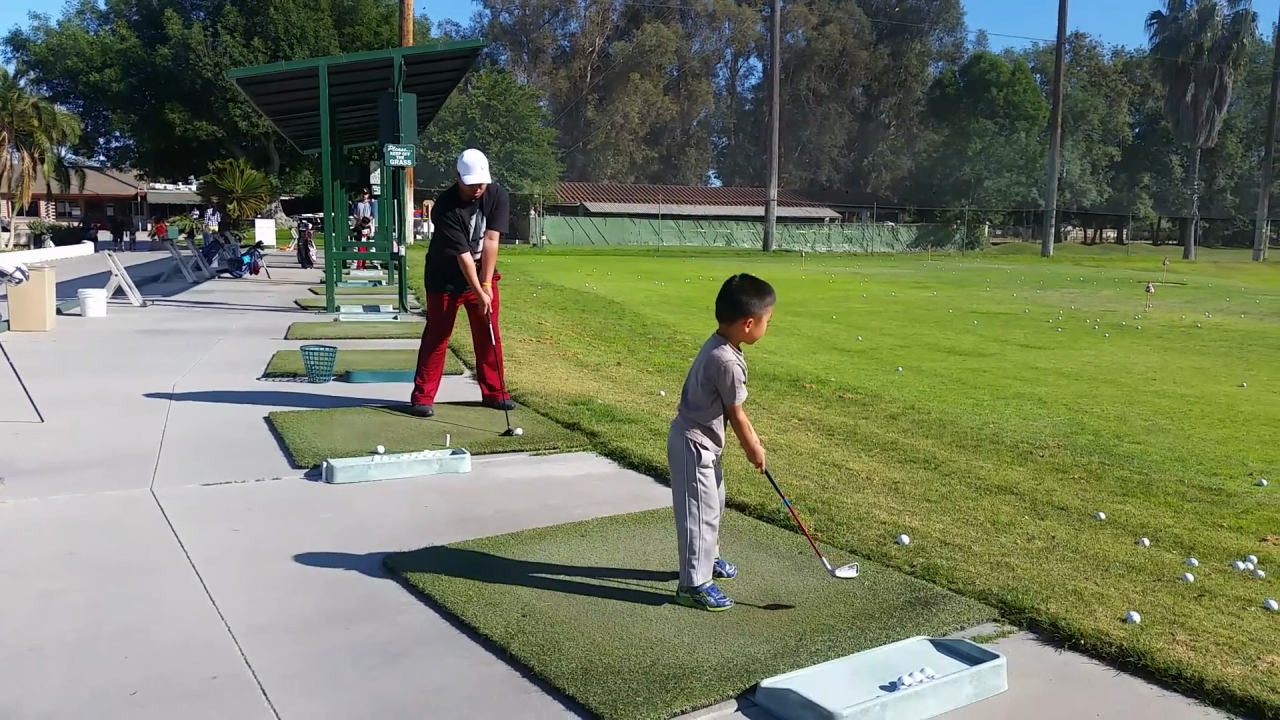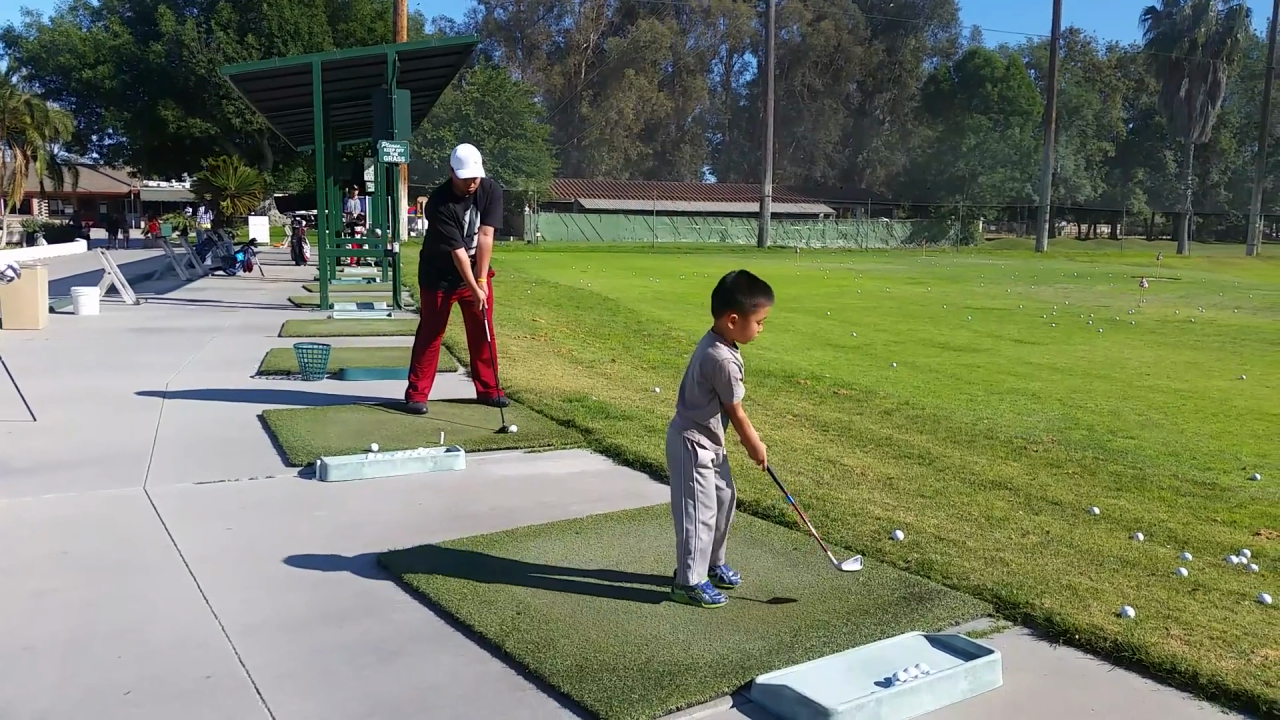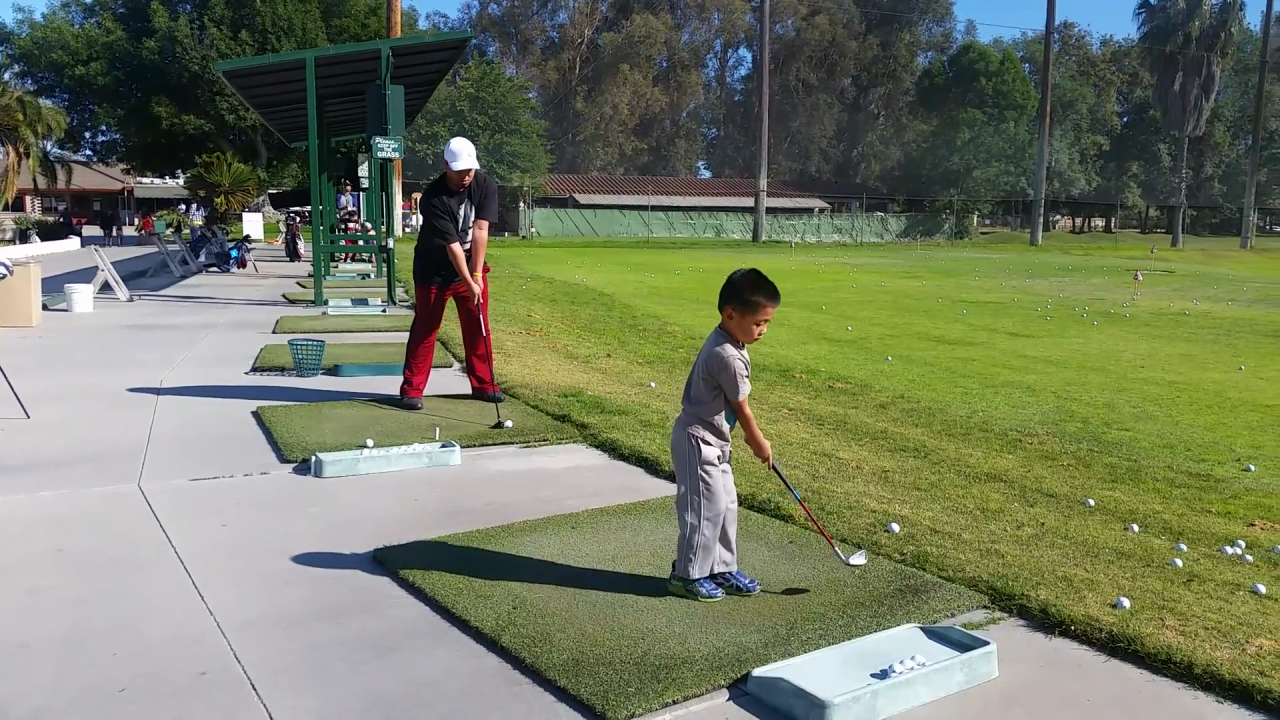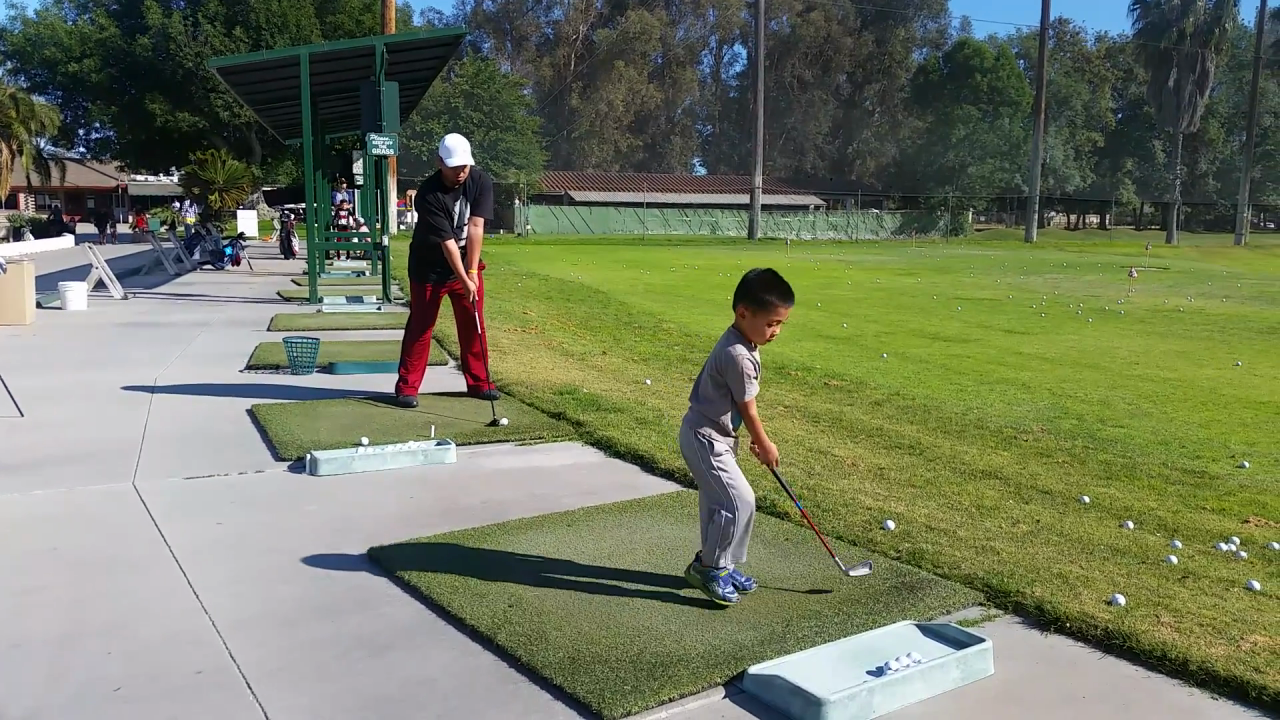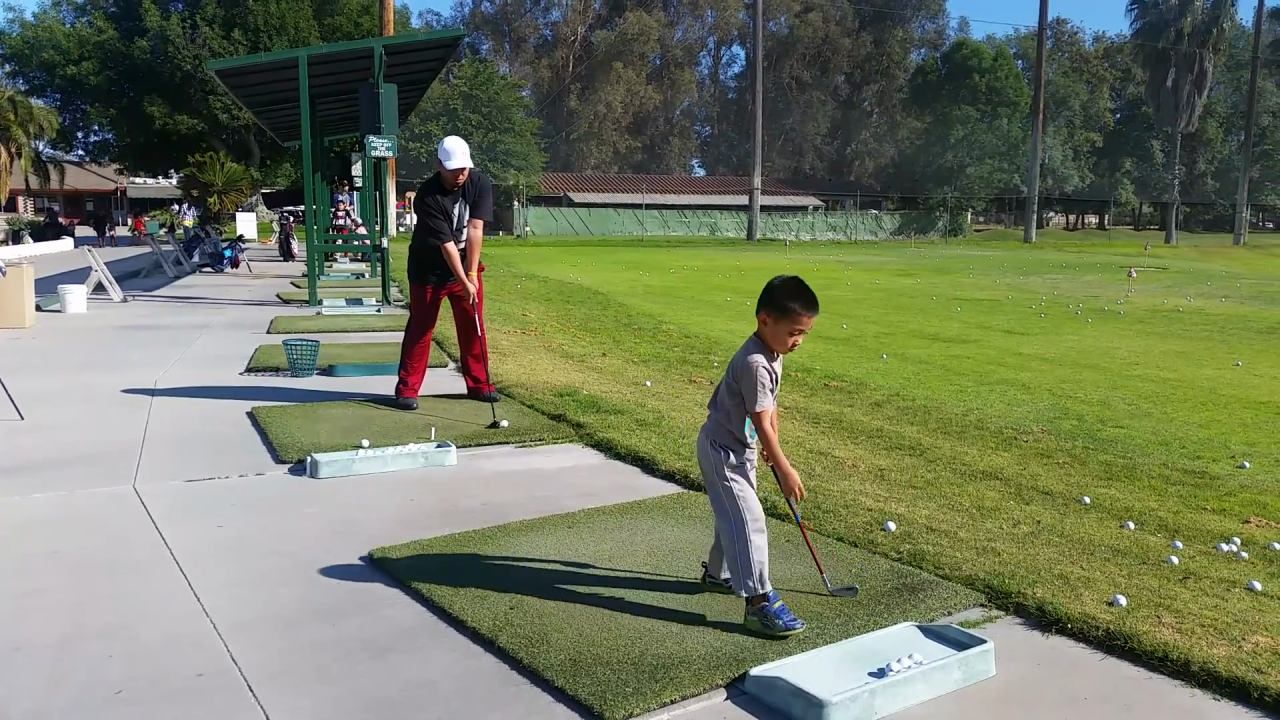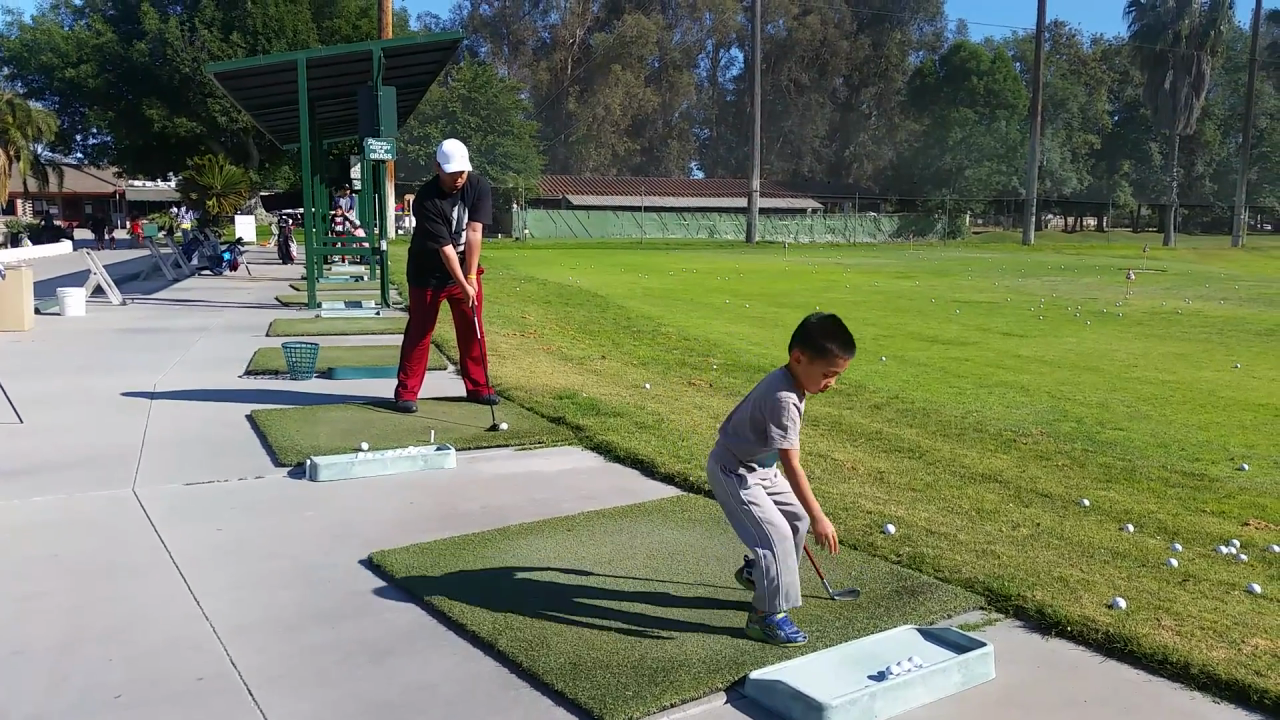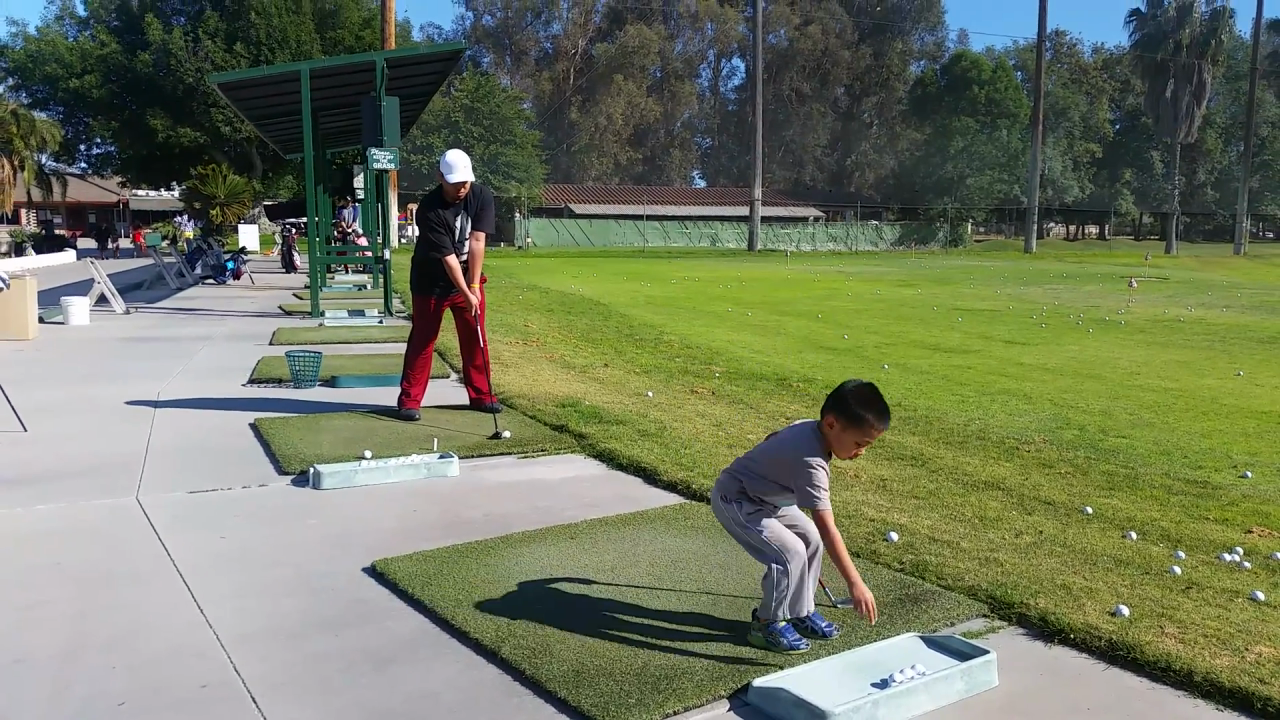
dt=0.2s
person 1, frame 1
left shoulder: (718, 346)
right shoulder: (728, 362)
right elbow: (734, 413)
left wrist: (751, 435)
right wrist: (753, 449)
left hip: (701, 441)
right hip: (695, 444)
left knee: (711, 506)
right knee: (701, 513)
left ankle: (706, 559)
right ankle: (694, 584)
person 1, frame 2
left shoulder: (715, 343)
right shoulder: (723, 360)
right elbow: (734, 411)
left wrist: (749, 433)
right wrist: (754, 445)
left hip: (706, 441)
right hip: (693, 444)
left knee: (723, 500)
right knee: (698, 513)
left ankle: (711, 563)
right ankle: (689, 582)
person 1, frame 3
left shoulder: (723, 342)
right shoulder: (729, 357)
right elbow: (741, 408)
left wrist: (751, 435)
right wrist: (759, 442)
left hip: (711, 438)
right hip: (698, 440)
left knee: (723, 507)
right knee: (705, 511)
left ankle: (721, 569)
right ankle: (686, 574)
person 1, frame 4
left shoulder: (743, 344)
right shoulder: (738, 355)
left elbow: (747, 399)
right elbow: (747, 410)
left wrist: (757, 439)
right wrist: (766, 446)
left hip: (718, 436)
right hip: (705, 438)
left knee: (719, 504)
right knee: (740, 502)
left ankle: (711, 566)
right ankle: (710, 568)
person 1, frame 5
left shoulder: (769, 353)
right shoulder: (755, 363)
left elbow: (768, 408)
right elbow: (761, 424)
left wrist: (771, 449)
right wrist: (785, 470)
left hip: (742, 446)
right hip: (723, 449)
left knee: (736, 516)
right knee: (748, 521)
left ankle: (719, 573)
right ankle: (760, 602)
person 1, frame 6
left shoulder: (786, 378)
right shoulder: (784, 399)
right elbow: (792, 466)
right wrist: (818, 517)
left hip: (755, 464)
right hip: (731, 472)
left knee: (797, 517)
right knee: (776, 535)
left ankle: (754, 571)
right ankle: (766, 615)
person 1, frame 7
left shoulder: (810, 427)
right shoulder: (811, 462)
right elbow: (829, 531)
right wrist: (855, 583)
left hip: (758, 493)
right hip: (732, 500)
left knee: (810, 538)
right knee: (790, 553)
left ankle: (799, 612)
right ankle: (766, 624)
person 2, frame 1
left shoulder: (498, 195)
right shoulder: (445, 207)
left elbow: (491, 240)
right elbow: (462, 254)
left wrist: (487, 284)
right wrist: (478, 291)
left hip: (483, 275)
right hip: (445, 278)
left knee: (489, 334)
right knee: (437, 336)
left ankle: (493, 391)
right ankle: (422, 396)
person 2, frame 2
left shoulder: (492, 191)
right shoulder: (439, 203)
left elbow: (485, 236)
right elbow: (456, 250)
left wrist: (482, 280)
right wrist: (473, 287)
left hip: (477, 272)
right hip: (439, 275)
left knee: (483, 331)
right knee: (430, 333)
left ankle: (488, 389)
right ankle: (417, 393)
person 2, frame 3
left shoulder: (486, 185)
right shoulder: (433, 197)
left elbow: (480, 230)
right elbow: (451, 244)
left wrist: (477, 275)
right wrist: (468, 282)
left hip: (471, 267)
right hip: (434, 271)
left knee: (477, 326)
right knee: (425, 328)
left ankle: (483, 384)
right ankle: (411, 389)
person 2, frame 4
left shoulder: (482, 182)
right shoulder: (428, 194)
left elbow: (476, 227)
right elbow: (446, 241)
left wrist: (473, 272)
right wrist: (464, 279)
left hip: (468, 263)
right hip: (429, 268)
left knee: (473, 324)
right knee: (420, 326)
left ankle: (478, 382)
right ankle: (407, 386)
person 2, frame 5
left shoulder: (480, 184)
right shoulder: (427, 196)
left elbow: (475, 229)
right elbow: (446, 243)
left wrist: (472, 274)
right wrist: (464, 281)
left hip: (467, 266)
right hip: (429, 270)
left knee: (473, 326)
right knee: (420, 328)
left ankle: (478, 384)
right ankle: (407, 389)
person 2, frame 6
left shoulder: (479, 187)
right shoulder: (426, 199)
left elbow: (474, 232)
right elbow: (444, 246)
left wrist: (471, 276)
right wrist: (463, 284)
left hip: (465, 269)
right hip: (428, 273)
left knee: (472, 328)
right knee: (419, 331)
left ankle: (477, 386)
right ankle: (406, 391)
person 2, frame 7
left shoulder: (482, 197)
right shoulder: (428, 209)
left elbow: (476, 242)
right elbow: (447, 256)
left wrist: (474, 286)
right wrist: (465, 294)
left hip: (468, 277)
right hip: (431, 282)
left knee: (475, 337)
right knee: (422, 339)
left ankle: (480, 394)
right ankle: (409, 399)
